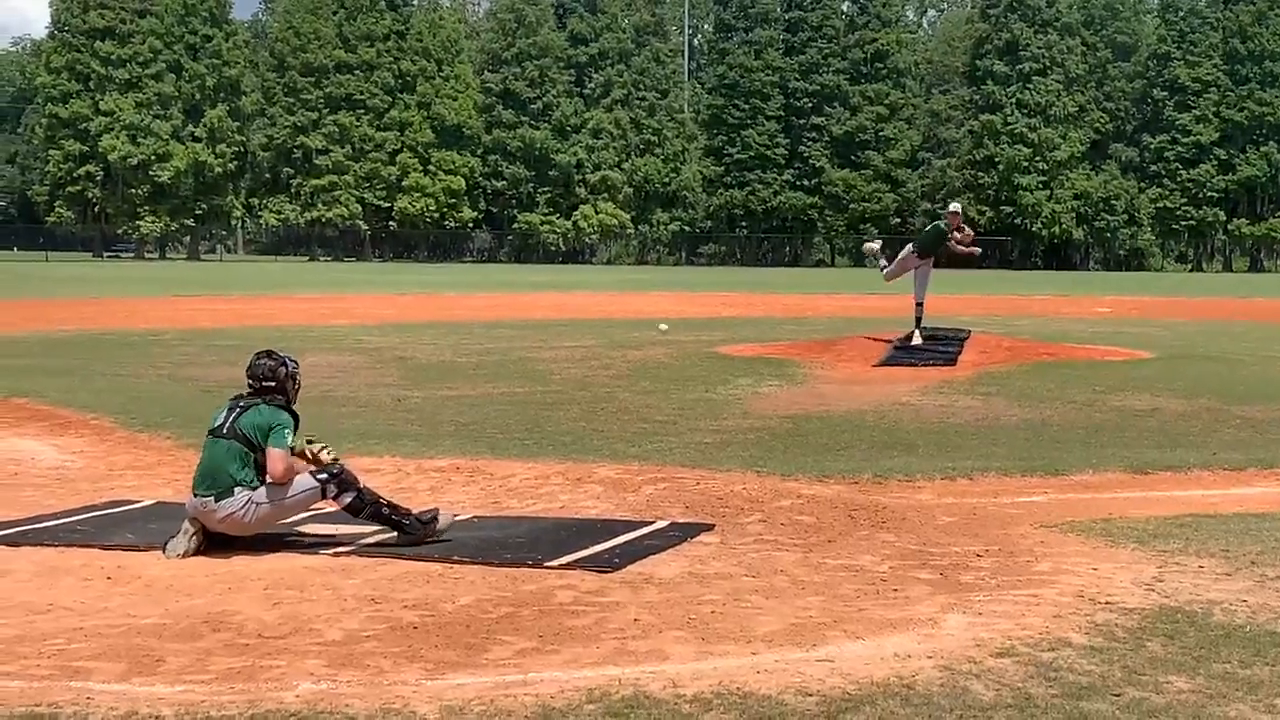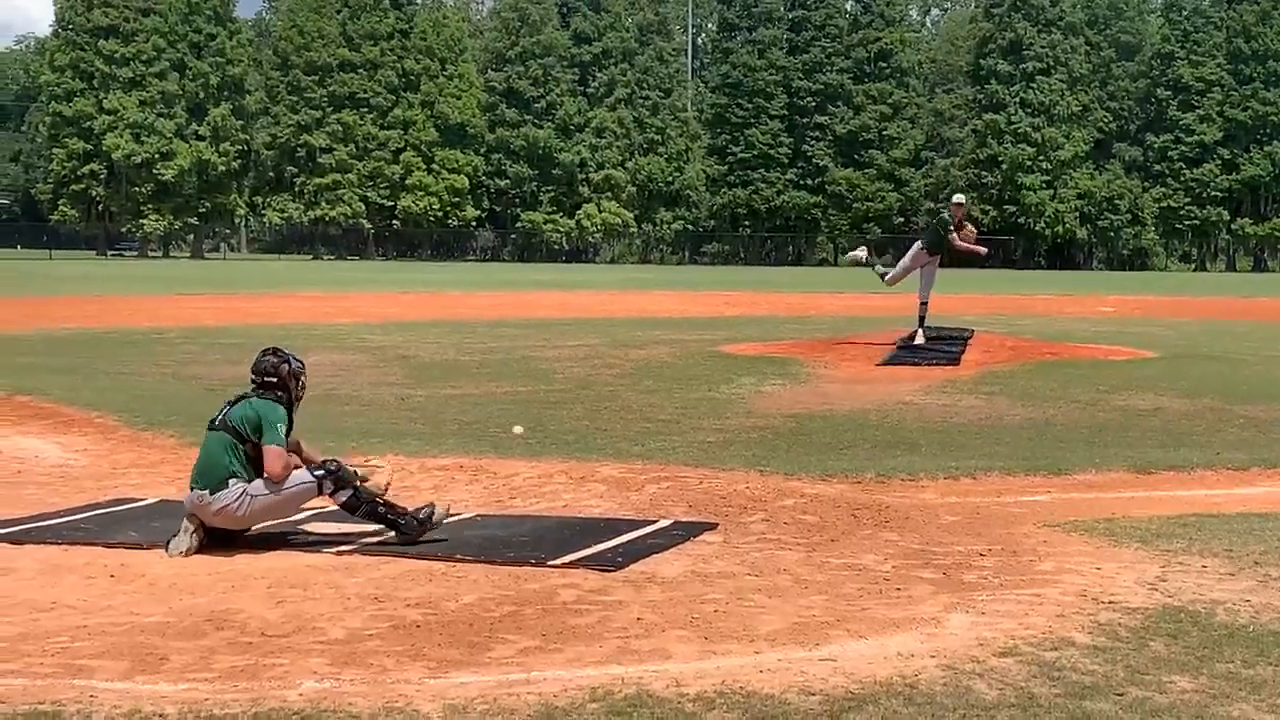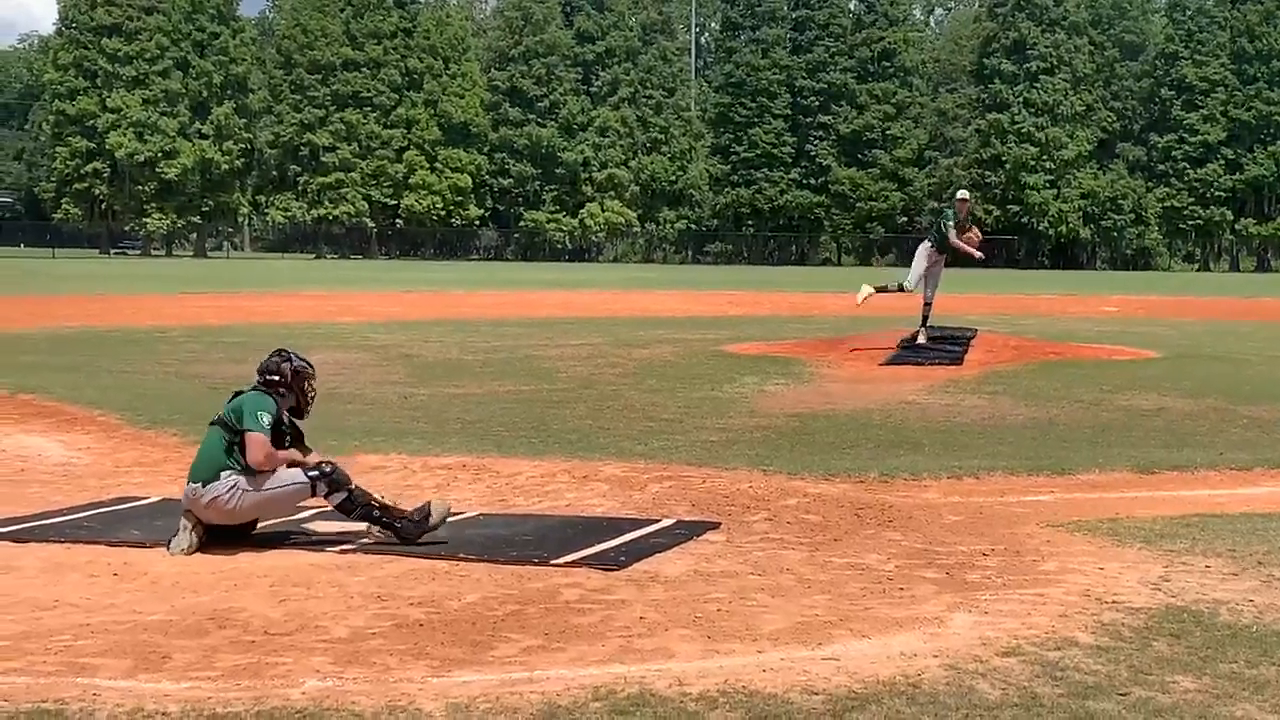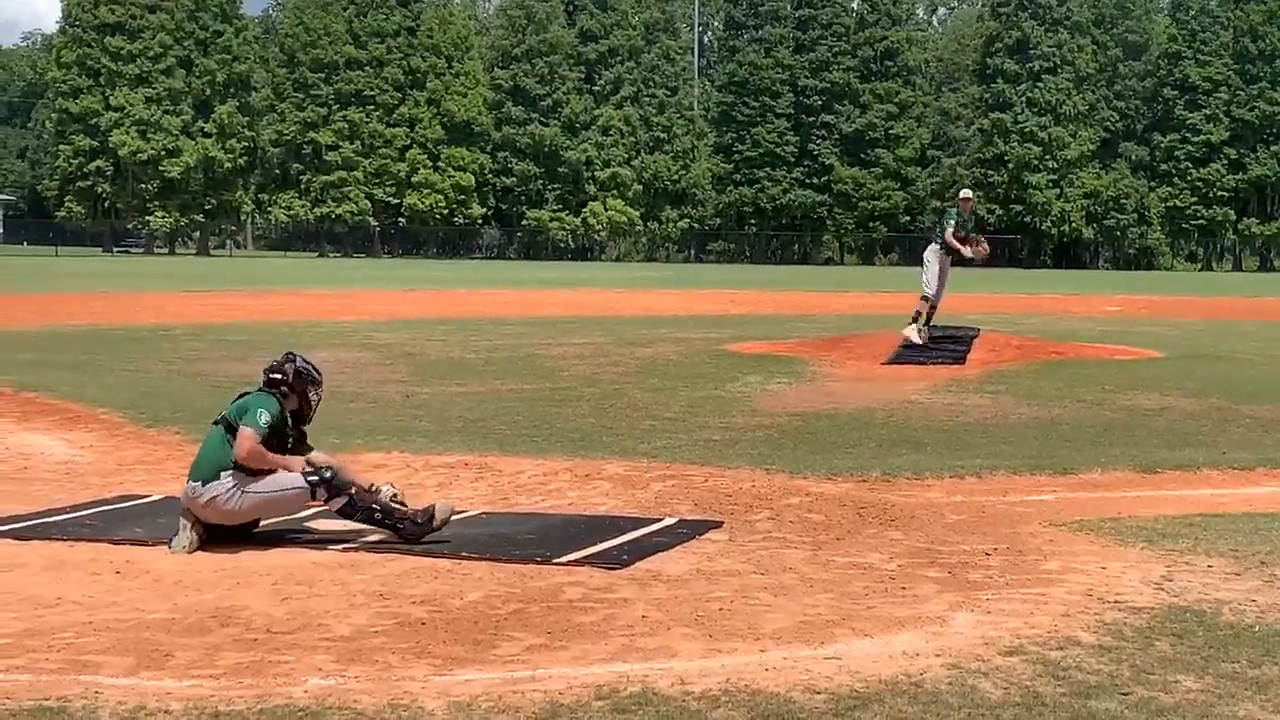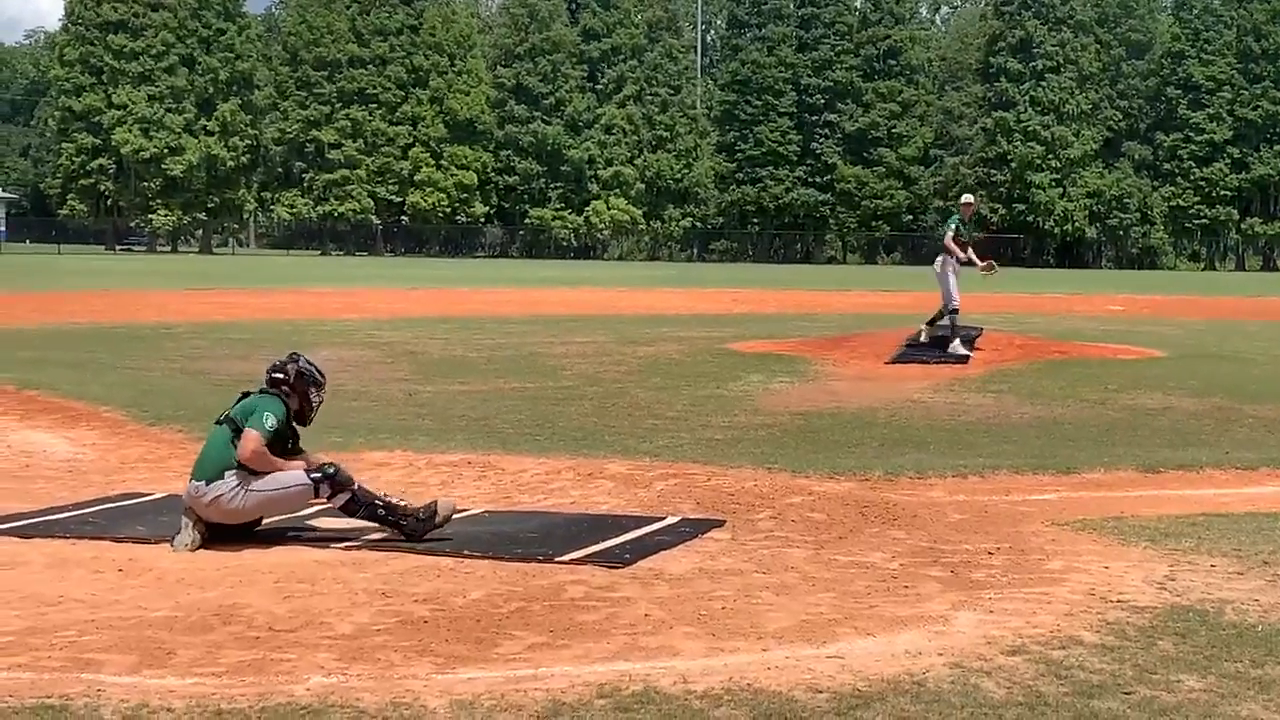
dt=0.1s
person 1, frame 1
left shoulder: (233, 407)
right shoulder: (279, 416)
right elbow: (279, 472)
left wrist: (300, 452)
right wrist: (299, 467)
left hip: (201, 506)
right hip: (236, 510)
right knee: (334, 478)
left ankle: (200, 528)
right ankle: (410, 525)
person 1, frame 2
left shoulder: (243, 403)
right shoulder: (270, 409)
left elbow: (296, 450)
right elbow: (274, 468)
right wrist: (295, 462)
left hip: (203, 501)
right hip: (231, 499)
right knee: (332, 475)
left ankle: (202, 527)
right ankle: (406, 523)
person 1, frame 3
left shoulder: (283, 422)
right shoulder: (262, 402)
left elbow: (311, 459)
right elbow: (258, 459)
right wrist: (291, 456)
left hip: (197, 497)
right hip: (224, 493)
right knee: (327, 477)
left ankle: (201, 526)
right ankle: (404, 524)
person 1, frame 4
left shoulder: (285, 424)
right shoulder: (266, 403)
left elbow: (319, 460)
right elbow: (244, 452)
left wrist: (371, 490)
right wrist: (286, 462)
left hip: (198, 497)
right hip: (223, 493)
left knee: (249, 519)
right knee: (326, 482)
left ankle: (200, 525)
right ankle: (407, 524)
person 1, frame 5
left shoulder: (283, 421)
right shoulder: (272, 405)
left elbow: (311, 463)
right elbow: (248, 453)
right wrist: (286, 466)
left hip: (200, 495)
right hip: (226, 493)
left knee: (252, 517)
right knee: (329, 479)
left ankle: (202, 524)
right ankle: (410, 522)
